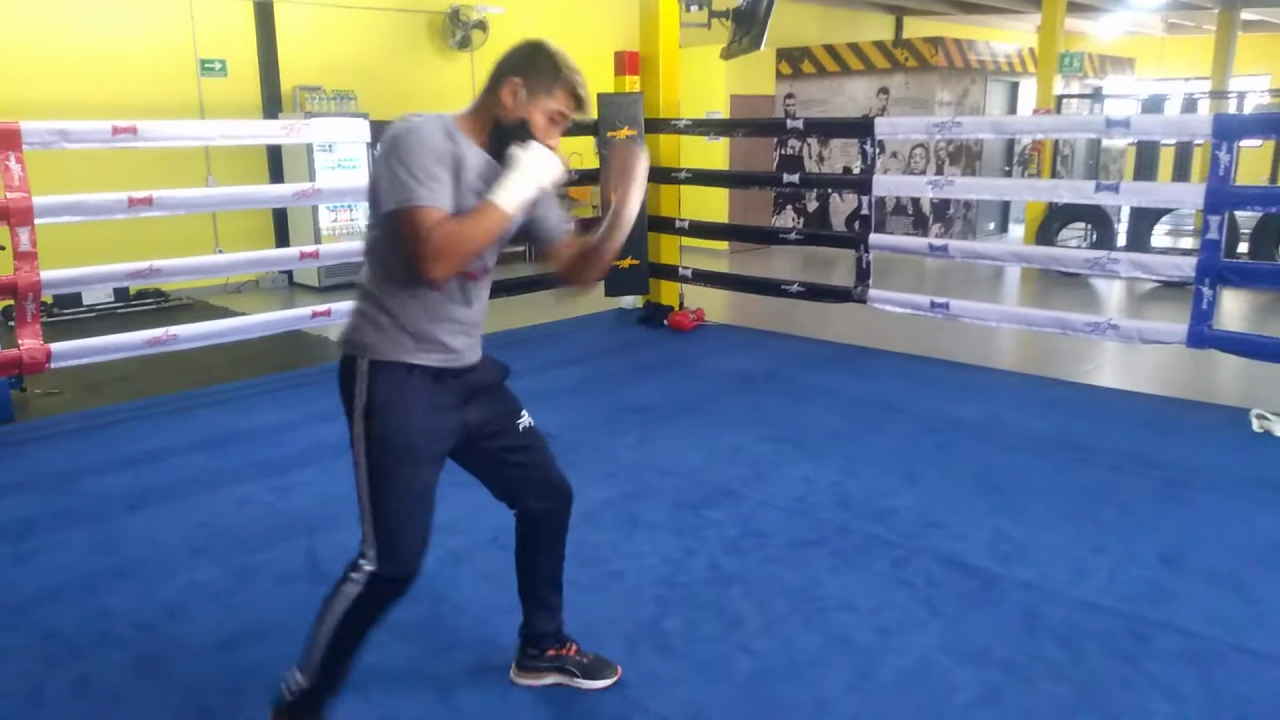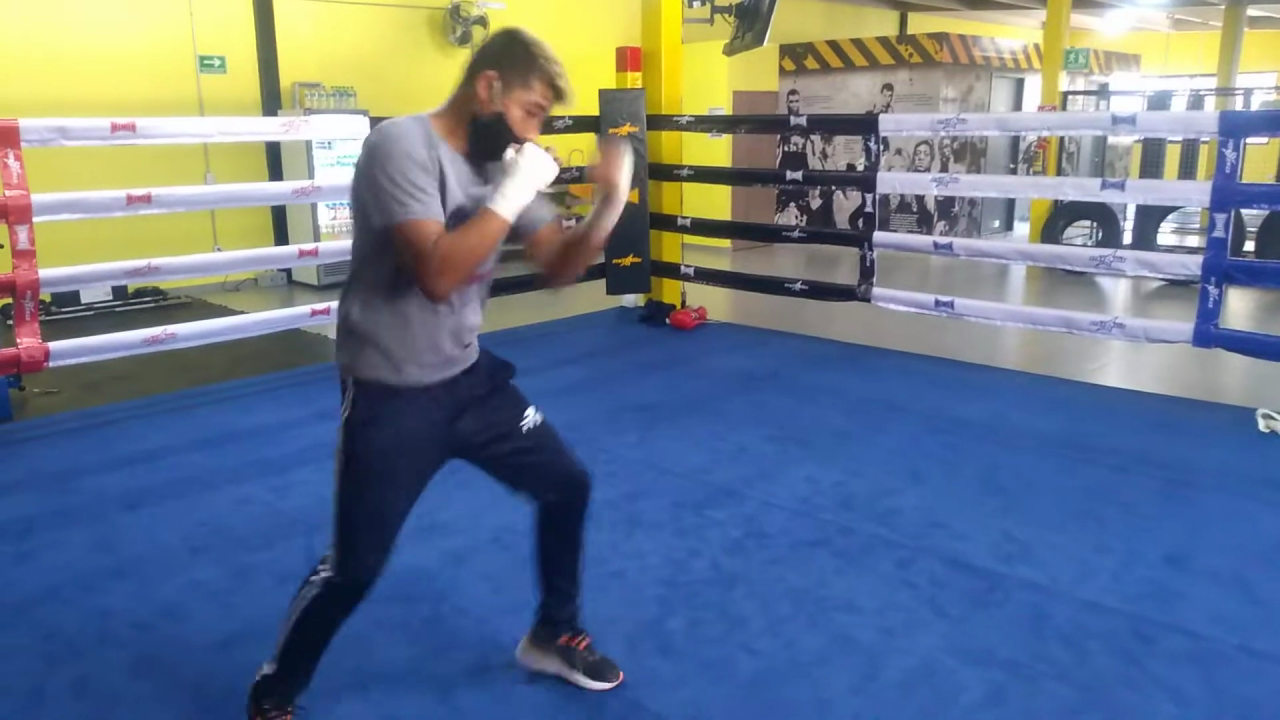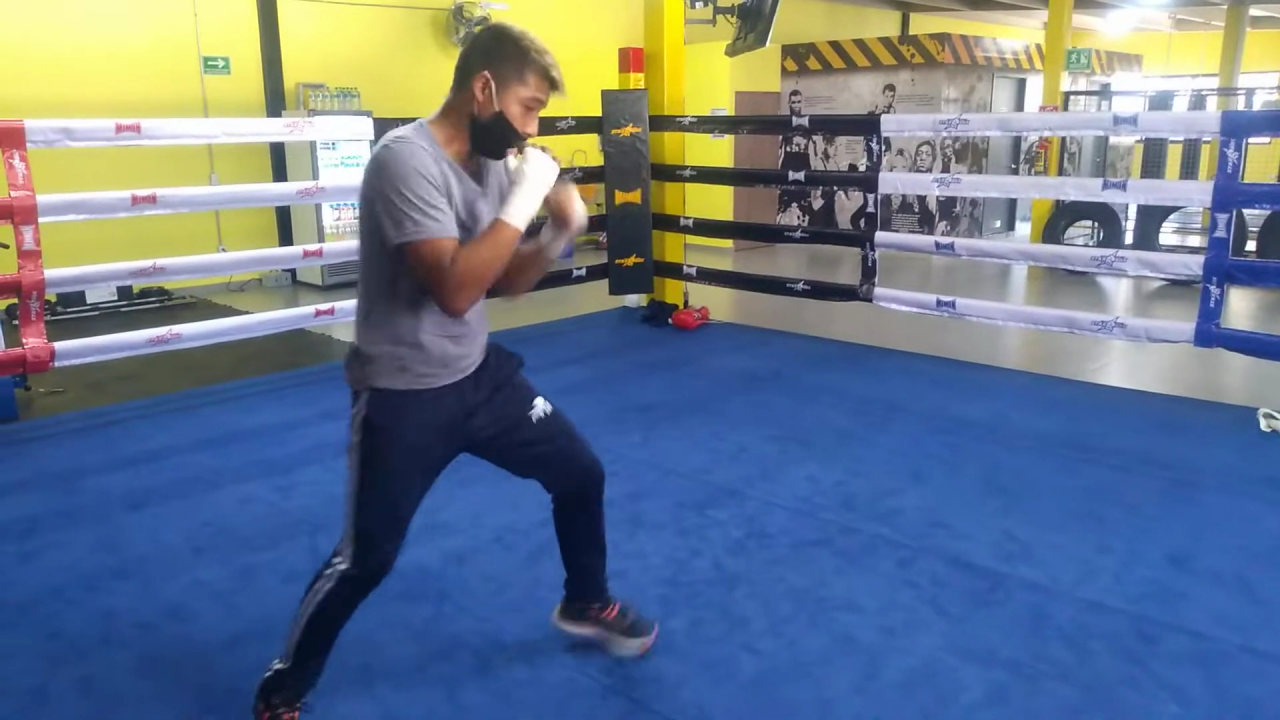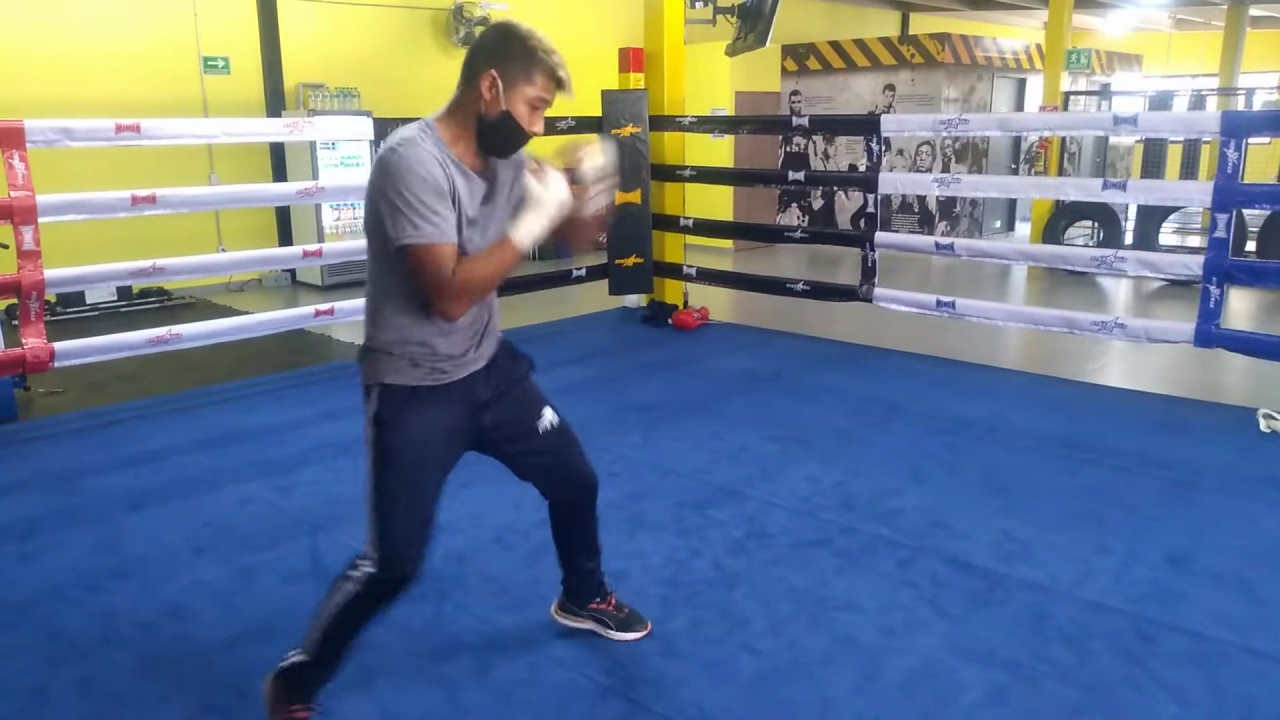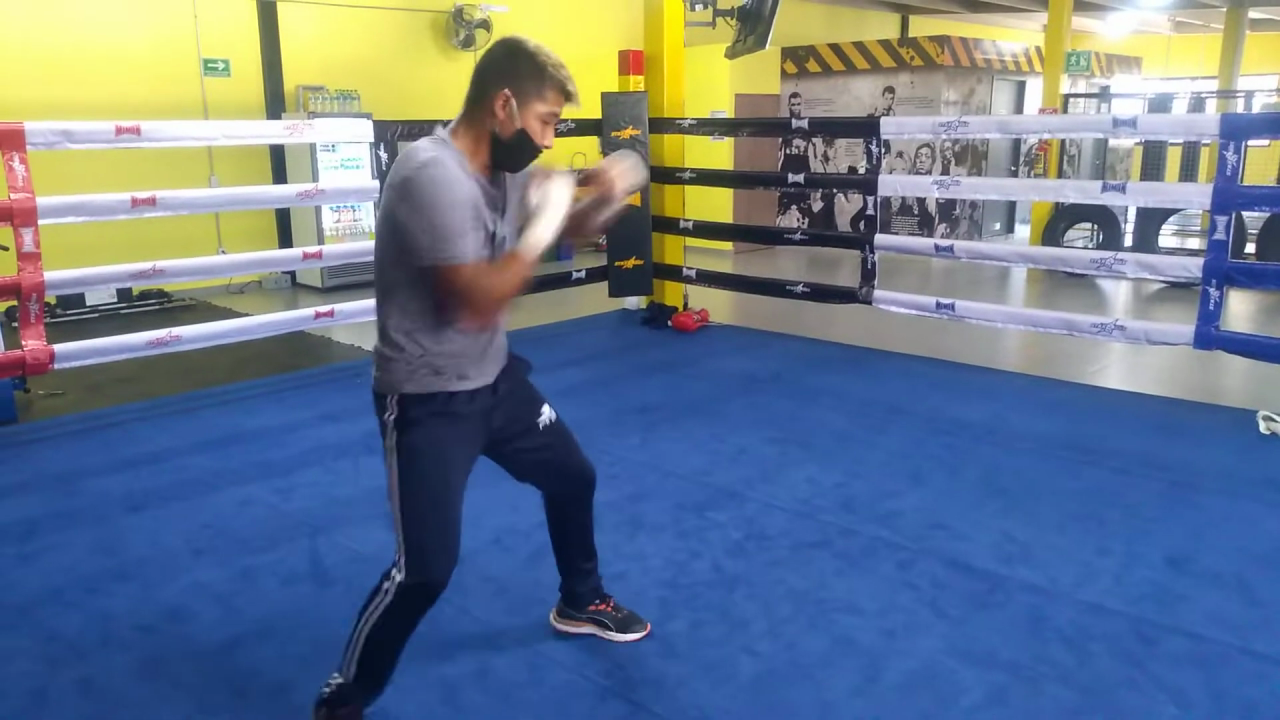
dt=0.1s
person 1, frame 1
left shoulder: (520, 169)
right shoulder: (420, 137)
left elbow: (580, 271)
right elbow: (434, 259)
left wrist: (624, 206)
right wrist: (516, 190)
left hip: (468, 372)
right hip: (397, 374)
left knee: (548, 498)
right knee: (391, 563)
left ankle: (542, 648)
person 1, frame 2
left shoulder: (503, 168)
right shoulder: (400, 144)
left elbow: (560, 267)
right elbow: (438, 275)
left wrist: (610, 203)
right wrist: (512, 194)
left hip: (468, 375)
right hip: (389, 391)
left knee: (566, 486)
right knee: (355, 565)
left ankle: (556, 636)
person 1, frame 3
left shoulder: (493, 161)
right shoulder: (406, 159)
left elbow: (510, 280)
right elbow: (456, 288)
left wrist: (559, 232)
right wrist: (521, 205)
left hip: (478, 373)
right hip: (402, 393)
left knee: (580, 474)
right knee: (367, 558)
left ankle: (588, 604)
person 1, frame 4
left shoulder: (502, 159)
right shoulder: (411, 160)
right elbow: (449, 294)
left wrist: (583, 202)
right wrist: (531, 222)
left hip: (488, 368)
right hip: (413, 390)
left knee: (576, 481)
right knee: (392, 564)
left ankle: (584, 597)
person 1, frame 5
left shoulder: (496, 168)
right shoulder: (432, 174)
right elbow: (483, 301)
left wrist: (602, 198)
right wrist: (545, 228)
left hip: (489, 377)
right hip: (426, 399)
left knee: (573, 476)
right knee: (426, 568)
left ankle: (581, 599)
